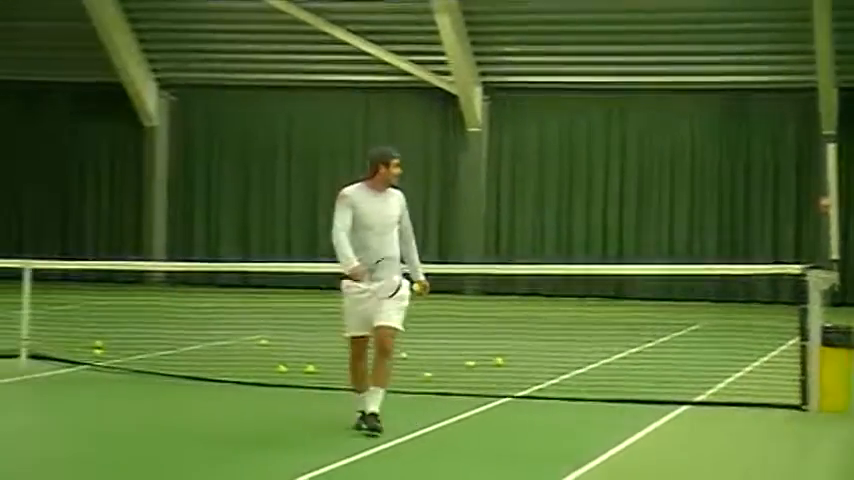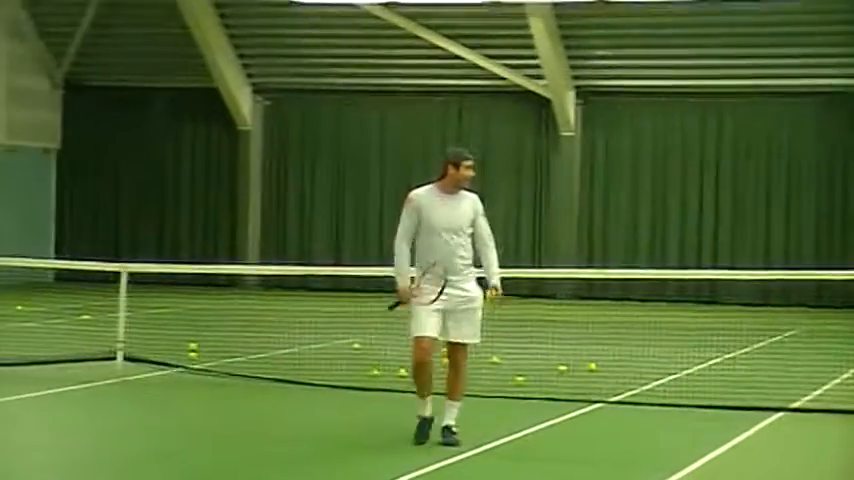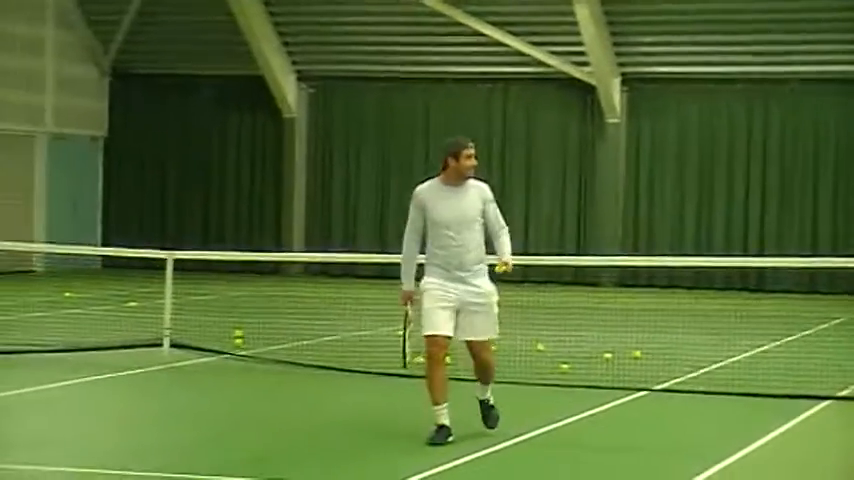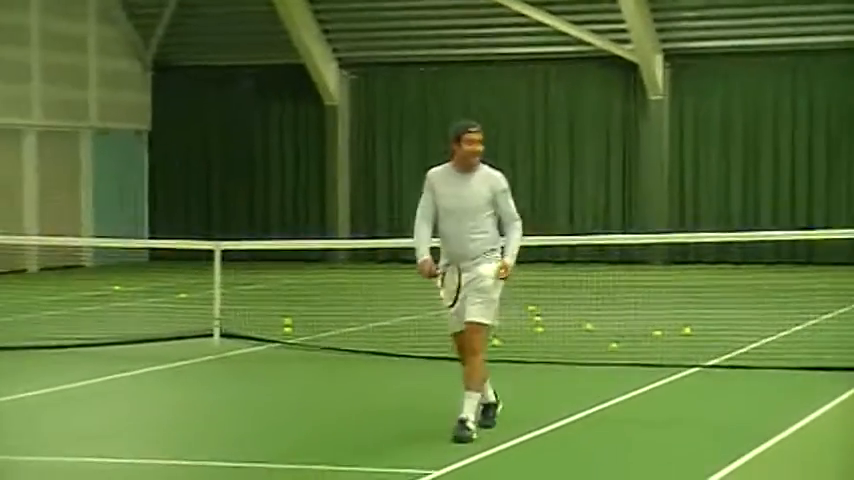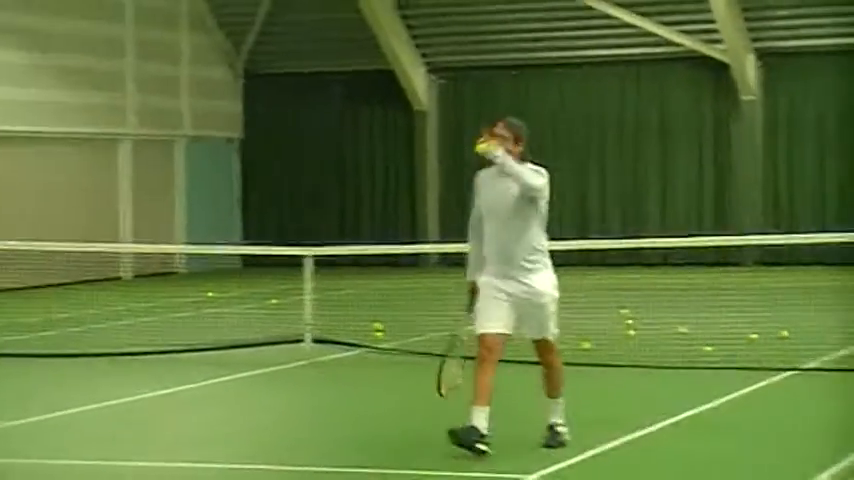
dt=0.4s
person 1, frame 1
left shoulder: (397, 198)
right shoulder: (349, 196)
left elbow: (407, 238)
right elbow: (339, 234)
left wrist: (418, 274)
right wrist: (351, 265)
left hip: (392, 283)
right hip: (359, 284)
left knee: (384, 345)
right knee: (358, 350)
left ankle: (375, 411)
right ankle: (364, 409)
person 1, frame 2
left shoulder: (473, 201)
right shoulder: (418, 198)
left elbow: (486, 243)
right elbow: (402, 241)
left wrist: (494, 280)
right wrist: (403, 281)
left hip: (465, 291)
right hip: (427, 290)
left knee: (458, 360)
right knee: (421, 357)
left ankle: (449, 424)
right ankle: (424, 414)
person 1, frame 3
left shoulder: (481, 191)
right shoulder: (423, 194)
left elbow: (499, 228)
right elbow: (412, 239)
left wrist: (505, 255)
right wrist: (407, 283)
left hip: (477, 283)
right hip: (438, 283)
left knee: (482, 357)
right knee: (435, 352)
left ankle: (485, 396)
right ankle: (442, 423)
person 1, frame 4
left shoulder: (494, 179)
right shoulder: (435, 178)
left elbow: (513, 222)
right elbow: (423, 221)
left wrist: (509, 258)
right wrist: (423, 257)
left hip: (485, 269)
right hip: (452, 271)
left knee: (474, 344)
right knee: (464, 348)
left ankle: (468, 420)
right ankle: (489, 399)
person 1, frame 5
left shoulder: (536, 175)
right shoulder: (483, 179)
left elbow: (529, 185)
left wrist: (497, 155)
right wrist: (472, 274)
left hip: (534, 278)
right hip: (493, 280)
left knee: (547, 353)
right knee: (486, 353)
left ankle: (557, 423)
right ankle: (478, 431)
